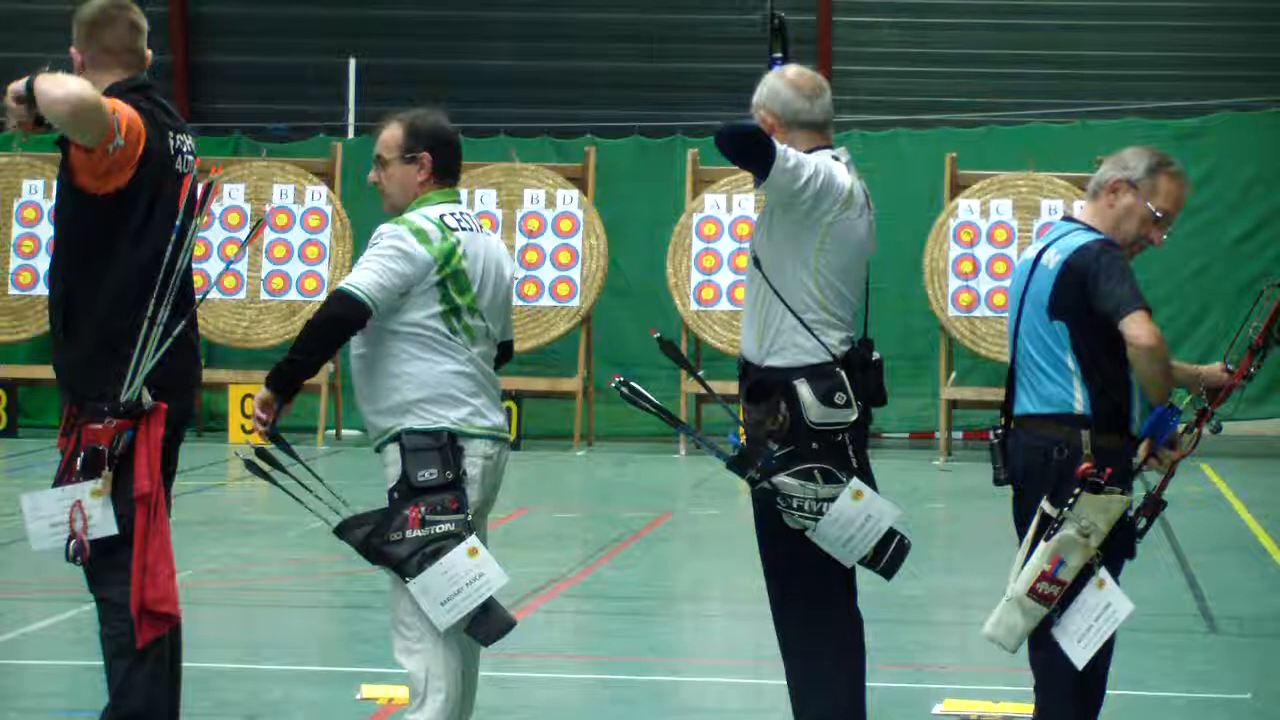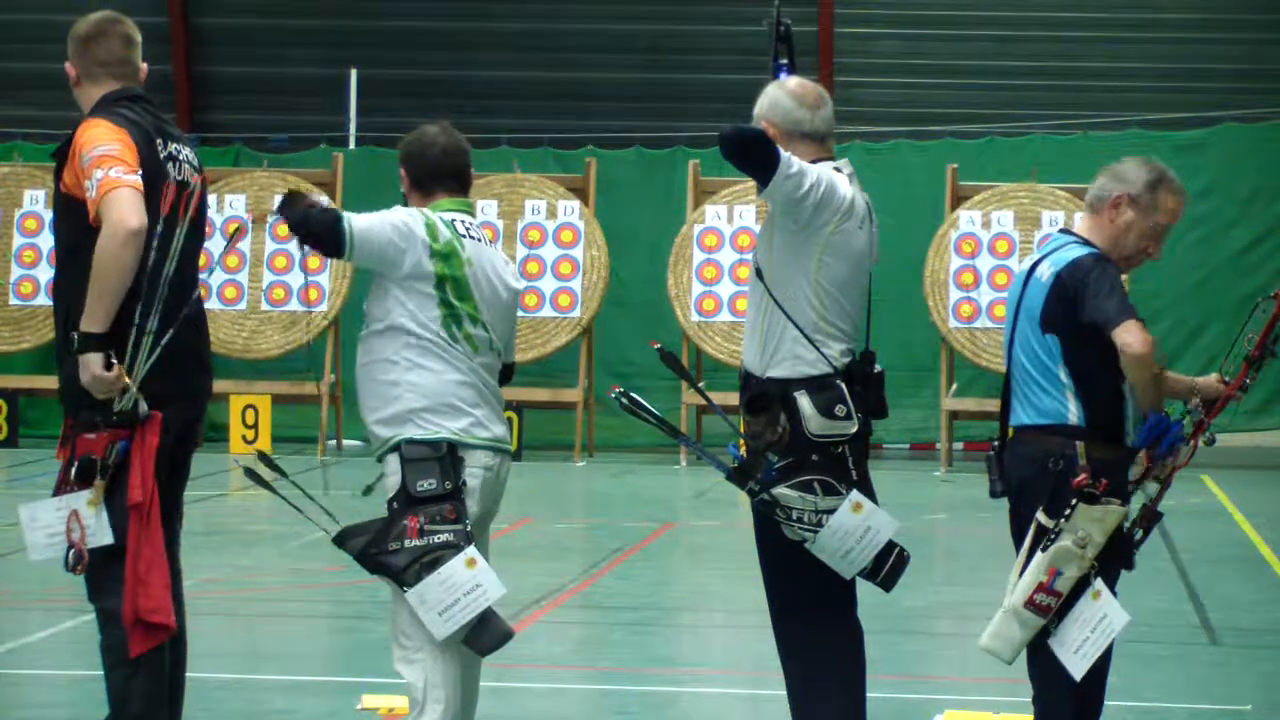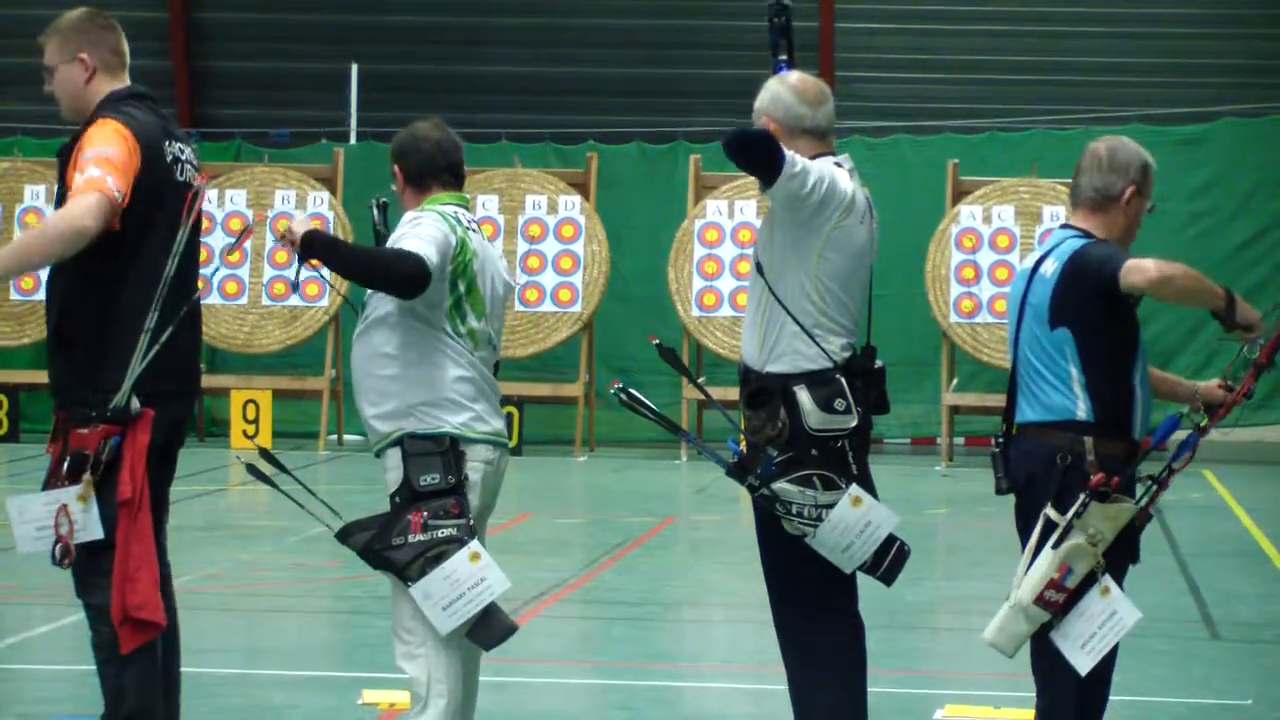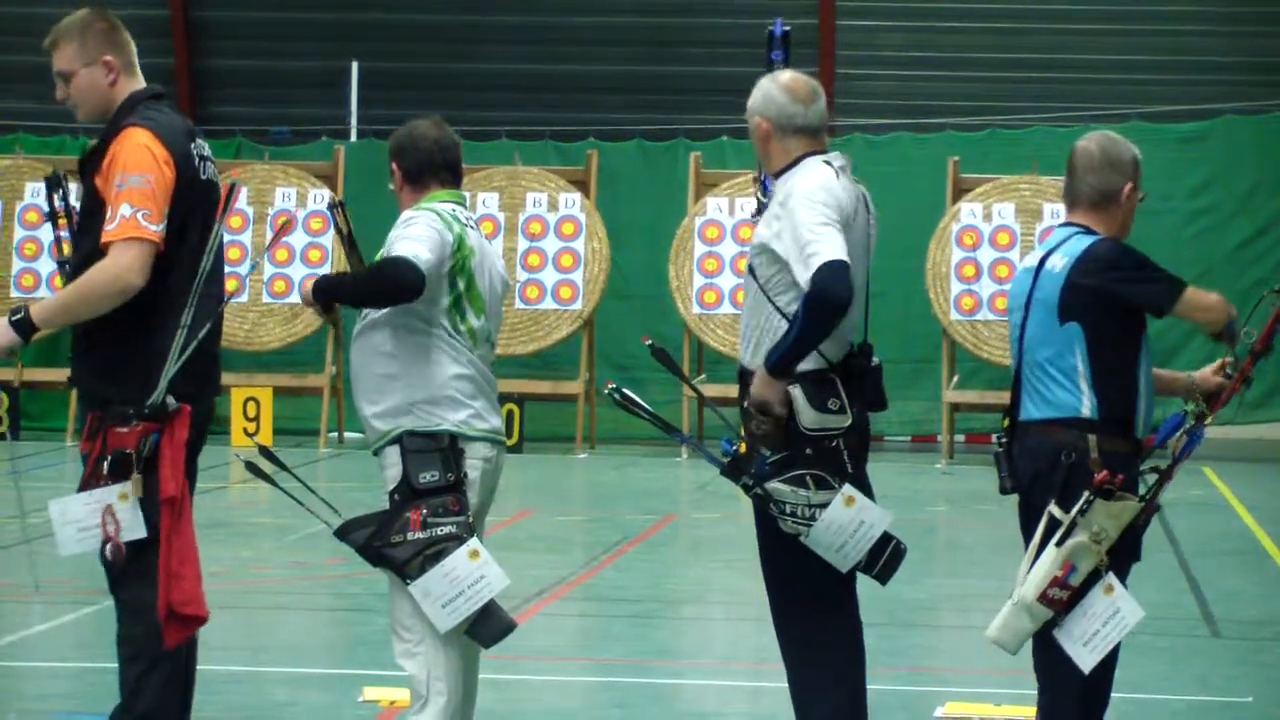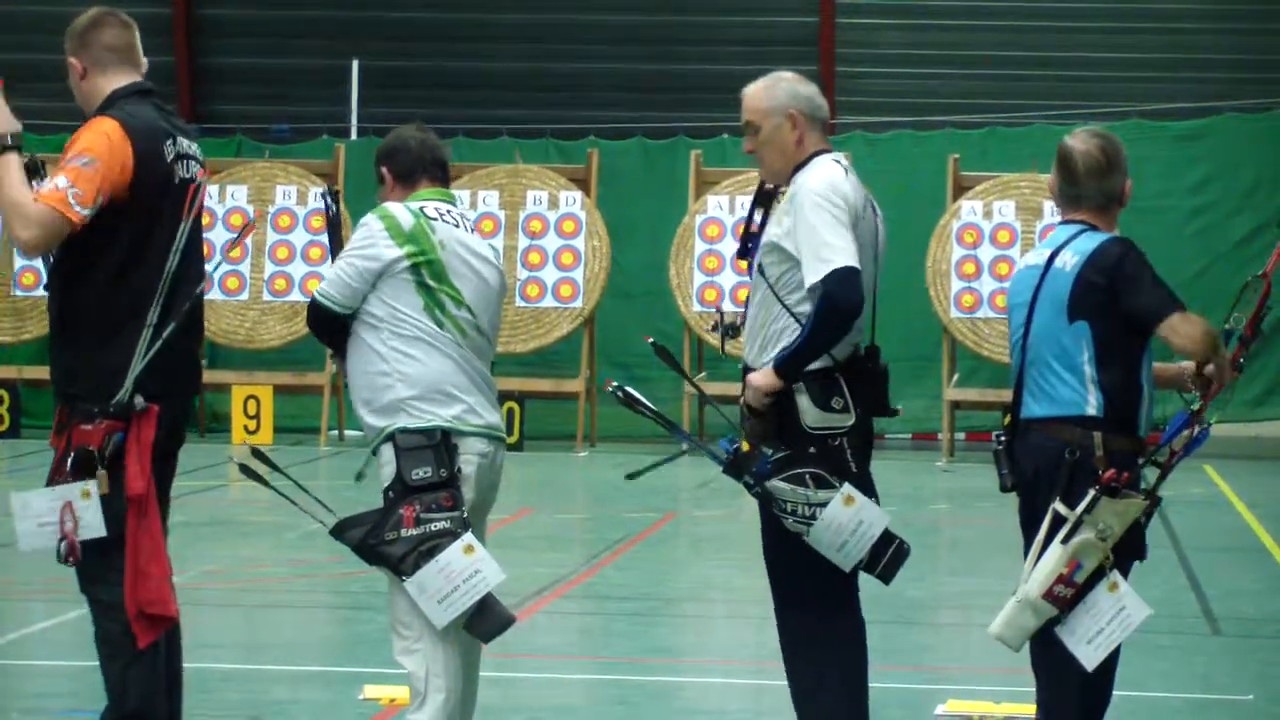
dt=1s
person 1, frame 1
left shoulder: (119, 124)
right shoulder: (167, 126)
left elbow: (74, 99)
left hip: (117, 377)
right hip: (157, 371)
left knee: (119, 561)
right knee: (140, 552)
person 1, frame 2
left shoulder: (100, 134)
right shoulder: (173, 141)
left elbow: (126, 225)
left wrist: (90, 340)
left hip: (123, 388)
right hip: (175, 381)
left knee: (120, 572)
right knee: (152, 564)
person 1, frame 3
left shoulder: (114, 131)
right shoulder: (170, 138)
left elbow: (80, 219)
left hip: (113, 389)
right hip: (158, 383)
left knee: (110, 571)
right knee: (140, 563)
person 1, frame 4
left shoulder: (137, 141)
right shoulder: (178, 133)
left elbow: (126, 271)
right wrist: (85, 232)
left hip: (143, 394)
right hip: (165, 386)
left knee: (143, 571)
right knee: (155, 566)
person 1, frame 5
left shoulder: (109, 132)
right shoulder: (178, 137)
right wrist: (66, 188)
left hip: (113, 388)
right hip: (161, 380)
left knee: (114, 568)
right knee: (140, 560)
person 2, frame 1
left shoulder: (817, 179)
right shoulder: (839, 181)
left elbow: (734, 140)
left wrist: (763, 133)
left hip: (801, 409)
right hip: (811, 401)
left knee: (813, 589)
right knee: (809, 584)
person 2, frame 2
left shoulder: (817, 192)
right shoulder: (843, 193)
left elbow: (737, 143)
left wrist: (765, 139)
left hip: (803, 422)
right hip: (814, 412)
left knee: (813, 601)
right knee: (810, 597)
person 2, frame 3
left shoulder: (819, 188)
right shoulder: (841, 186)
left elbow: (742, 145)
left wrist: (766, 140)
left hip: (803, 418)
right hip: (813, 408)
left knee: (813, 595)
right knee: (811, 592)
person 2, frame 4
left shoulder: (808, 189)
right shoulder: (839, 183)
left elbow: (831, 291)
left wrist: (774, 369)
left hip: (802, 413)
left knee: (809, 591)
right knee: (818, 590)
person 2, frame 5
left shoulder: (817, 186)
right shoulder: (839, 184)
left elbow: (842, 298)
left wrist: (779, 371)
left hip: (810, 415)
right hip: (822, 409)
left knee: (812, 590)
right knee: (816, 588)
person 3, frame 1
left shoulder: (410, 234)
right shoulder: (488, 243)
left elbow: (340, 315)
left wrist: (278, 386)
right hip: (477, 441)
left knee: (425, 611)
person 3, frame 2
left shoulder: (414, 232)
right shoulder: (497, 259)
left elbow: (323, 228)
left wrist: (295, 202)
right hip: (480, 452)
left knee: (425, 622)
person 3, frame 3
left shoulder: (431, 223)
right shoulder: (484, 247)
left elbow: (407, 274)
left wrist: (314, 241)
right hip: (469, 444)
left knee: (426, 615)
person 3, frame 4
left shoulder: (427, 219)
right shoulder: (478, 241)
left elbow: (402, 278)
left wrist: (325, 287)
right hip: (467, 442)
left knee: (425, 613)
person 3, frame 5
left shoulder: (390, 223)
right shoulder: (482, 248)
left elbow: (323, 316)
left wrist: (366, 345)
right hip: (477, 442)
left knee: (425, 614)
person 4, frame 1
left shoulder: (1045, 248)
right shoulder: (1095, 254)
right elbow: (1143, 340)
left wrist: (1195, 376)
right wrist: (1164, 413)
left hip: (1042, 450)
right hip: (1079, 458)
left knee: (1059, 603)
person 4, frame 2
left shoulder: (1049, 260)
right shoulder: (1088, 268)
right elbow: (1135, 348)
left wrist: (1193, 388)
right wrist: (1157, 420)
left hip: (1044, 463)
right hip: (1074, 470)
left knee: (1058, 615)
person 4, frame 3
left shoulder: (1051, 258)
right shoulder: (1086, 261)
right elbow: (1152, 275)
left wrist: (1193, 392)
right wrist: (1229, 304)
left hip: (1052, 460)
right hip: (1080, 467)
left knee: (1069, 614)
person 4, frame 4
left shoulder: (1041, 260)
right shoulder: (1102, 259)
right elbow: (1210, 311)
left wrist: (1189, 383)
right wrist: (1226, 315)
left hip: (1046, 454)
right hip: (1086, 462)
person 4, frame 5
left shoulder: (1031, 263)
right shoulder: (1110, 257)
right elbow: (1190, 339)
left wrist: (1176, 377)
right wrist: (1214, 354)
left hip: (1040, 450)
right hip: (1089, 458)
